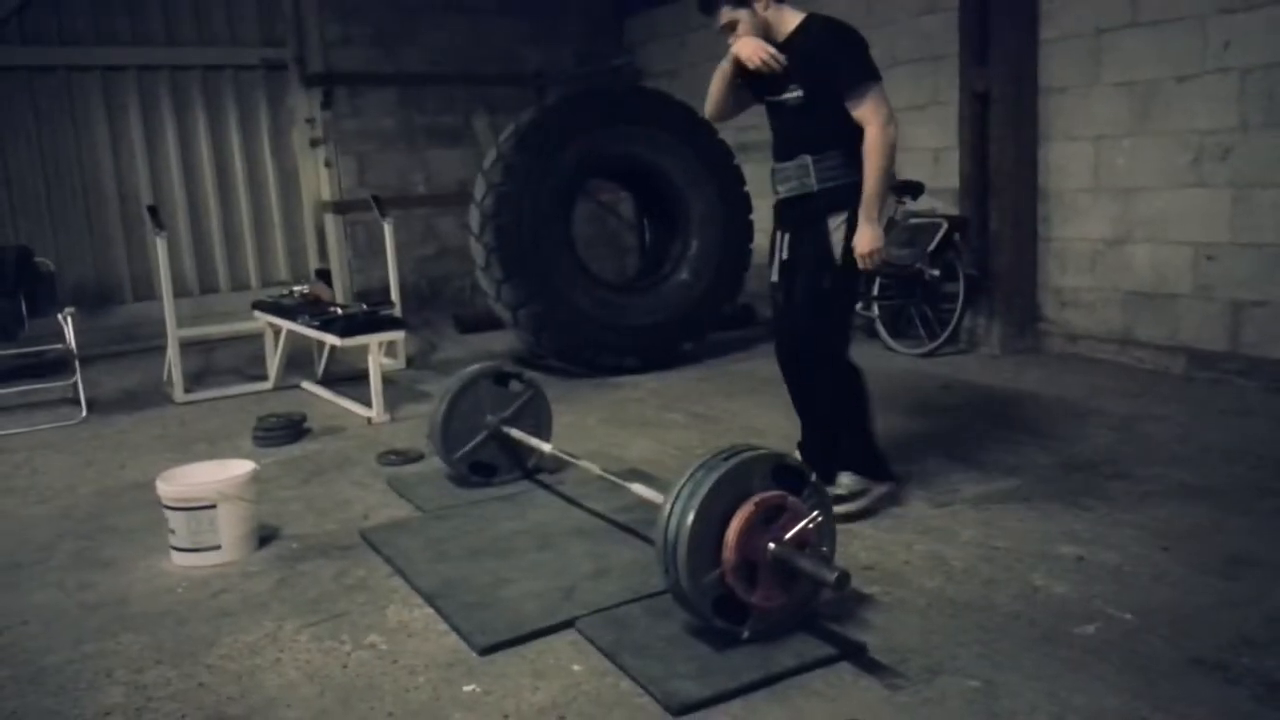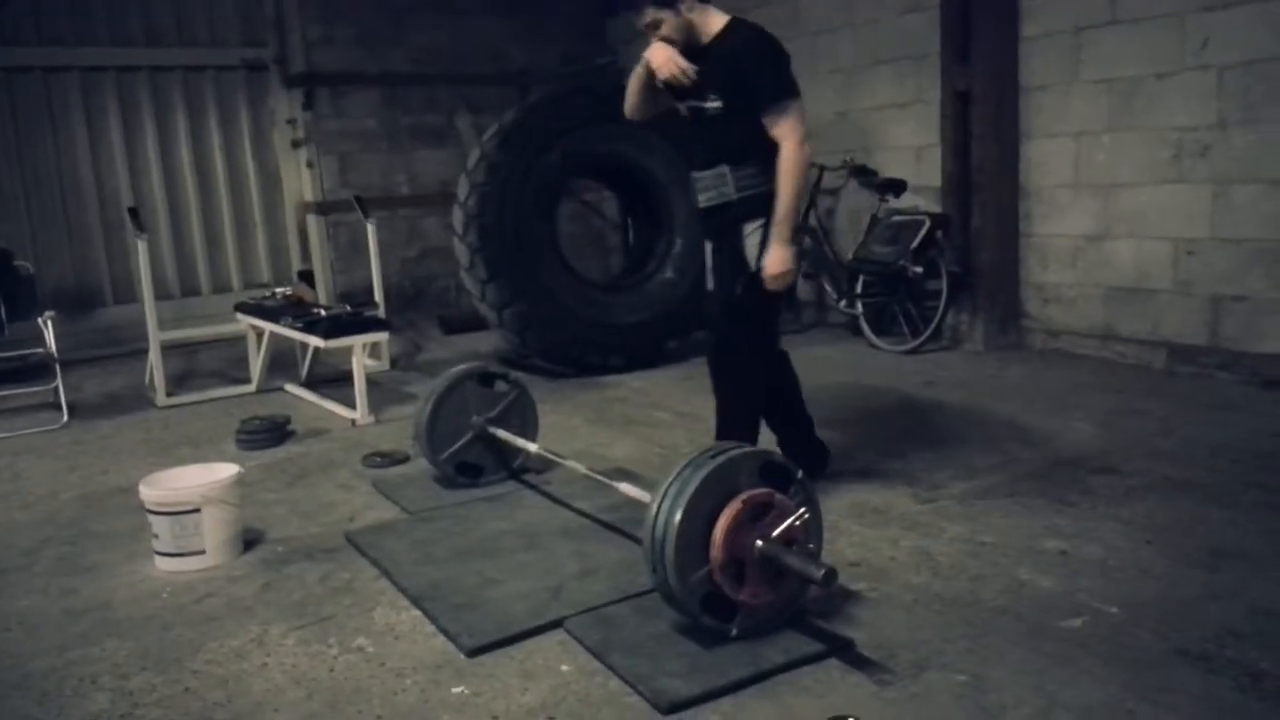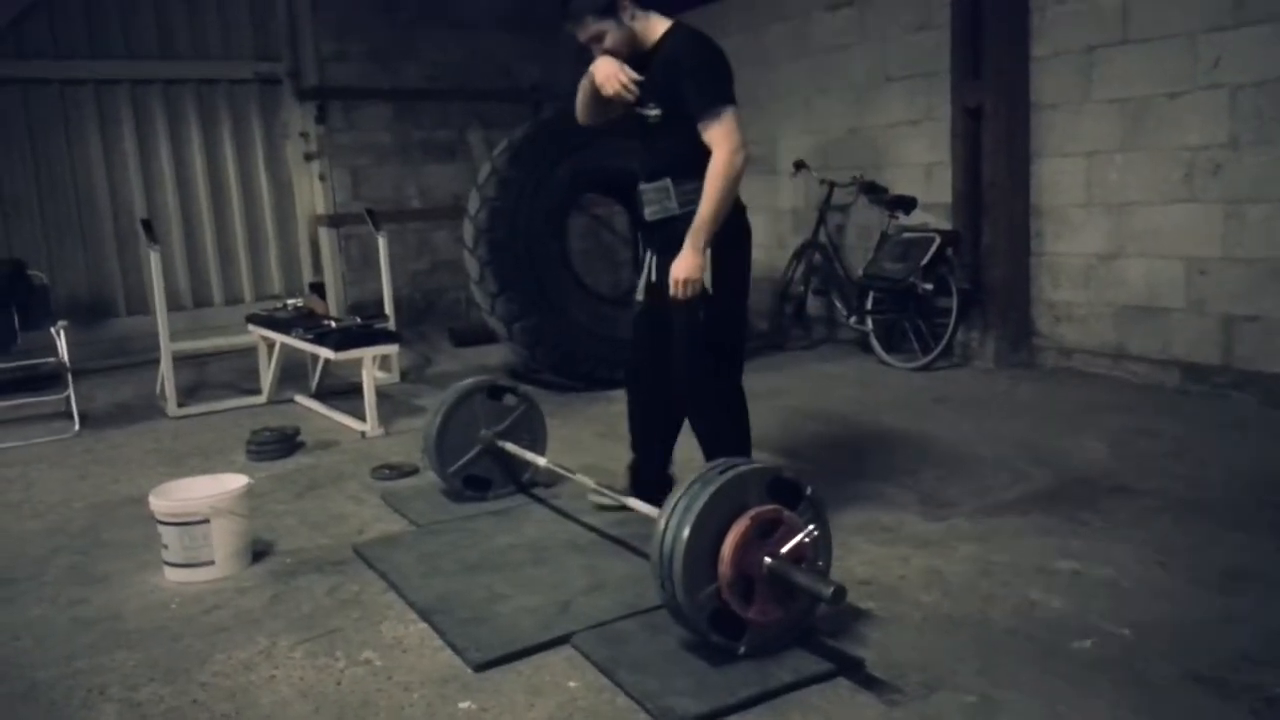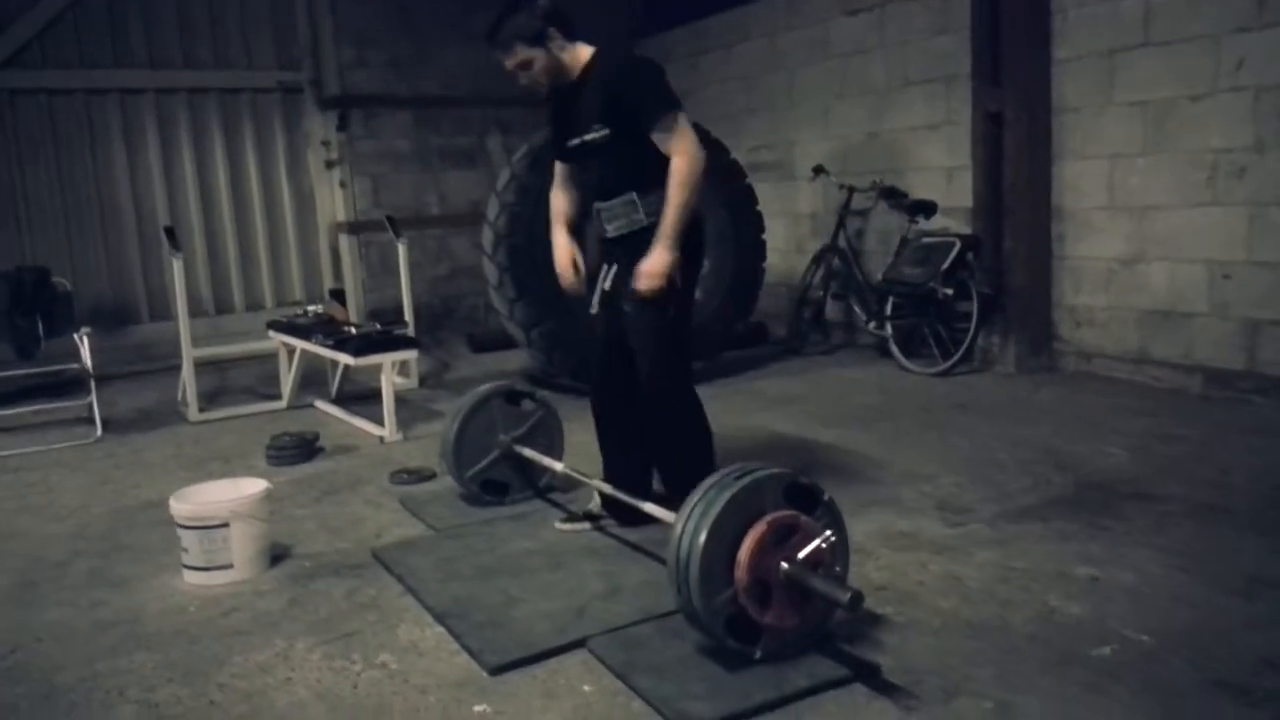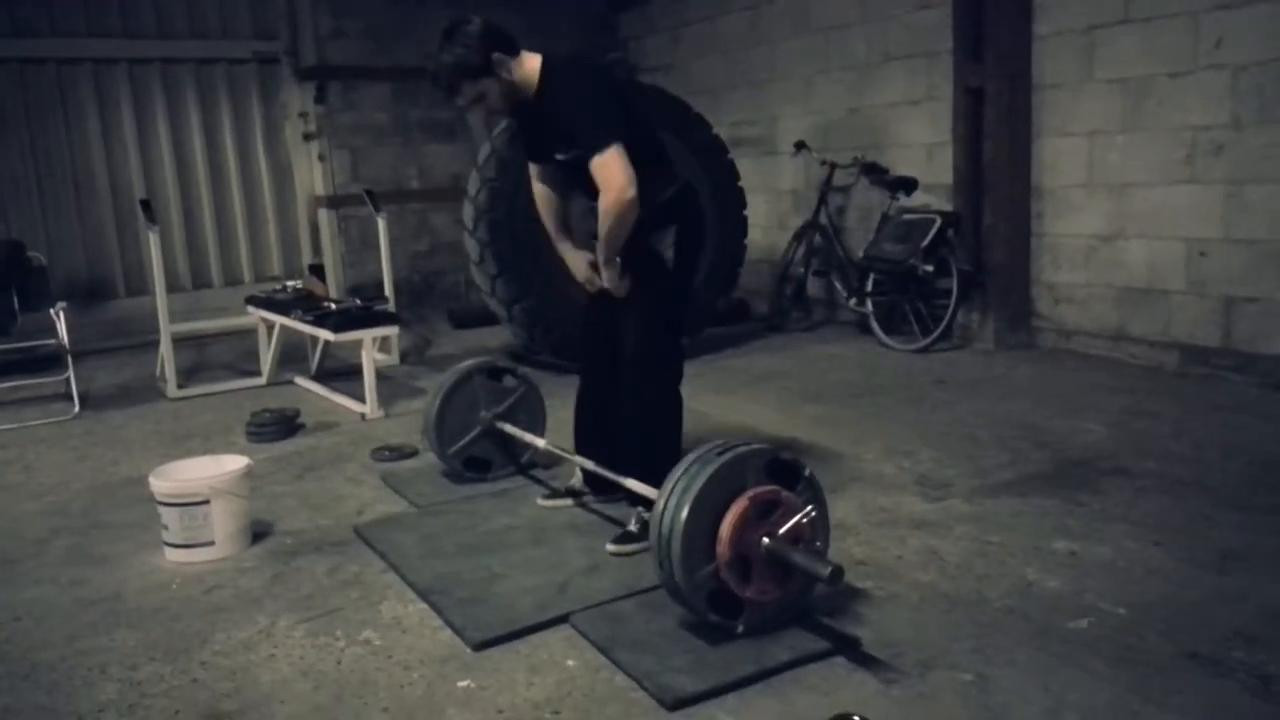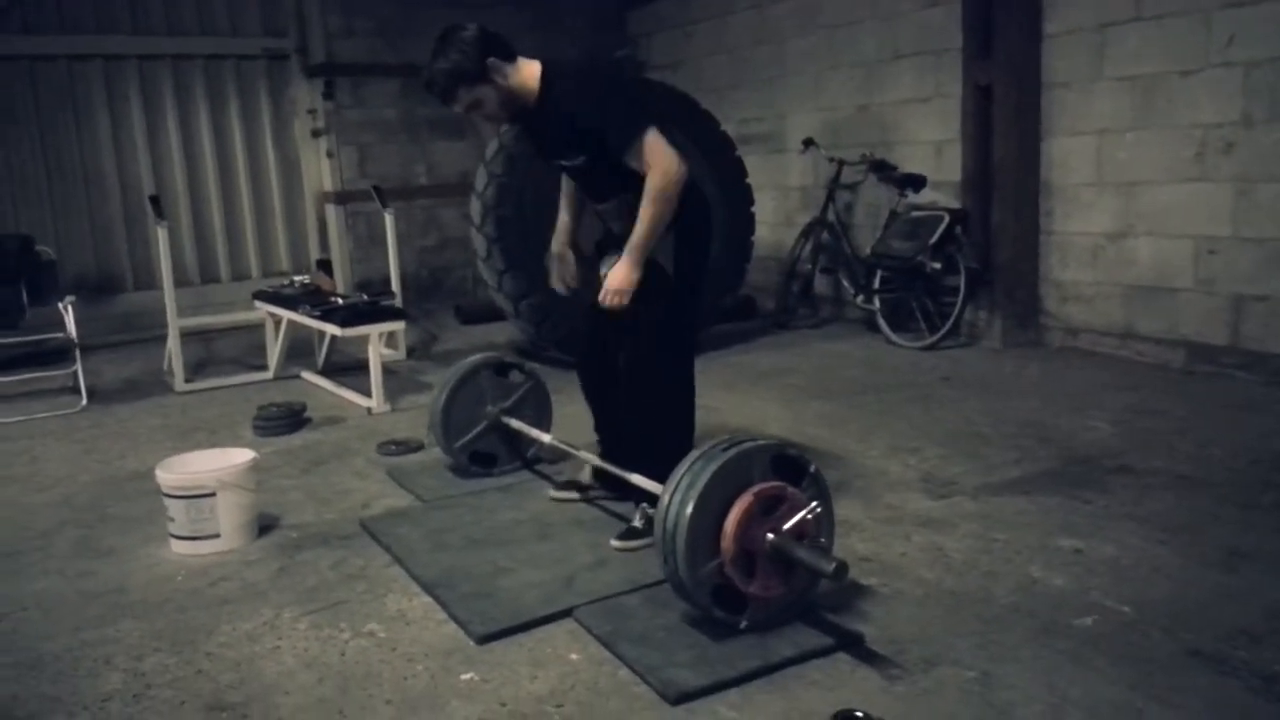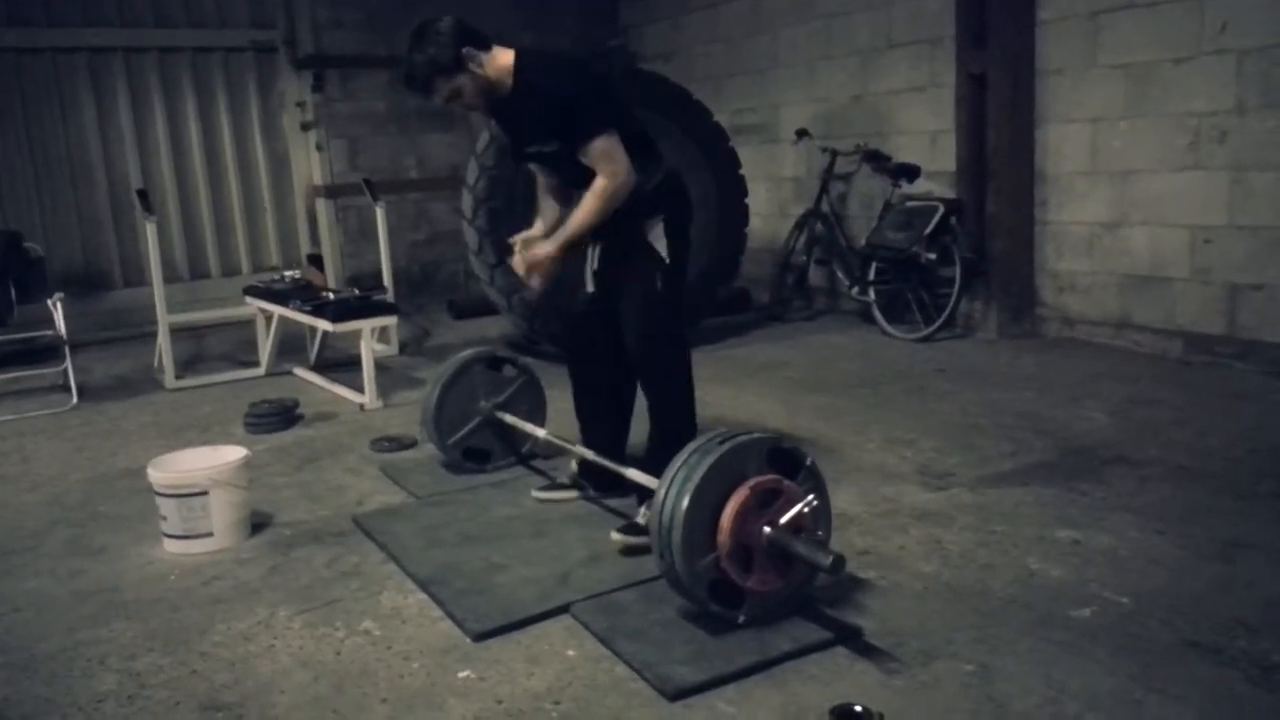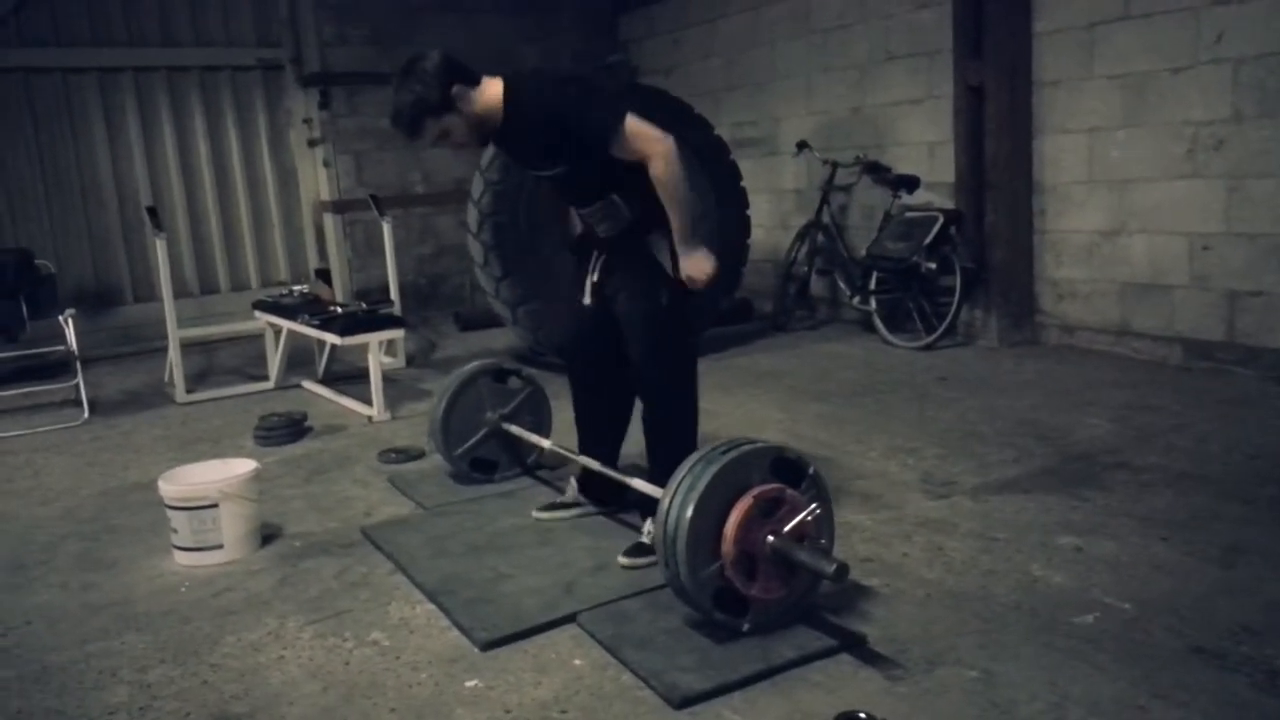
dt=0.5s
person 1, frame 1
right shoulder: (767, 59)
left elbow: (879, 125)
right elbow: (716, 111)
left wrist: (869, 219)
right wrist: (735, 56)
left hip: (833, 215)
right hip: (792, 216)
left knee: (819, 342)
right knee: (794, 344)
left ankle: (864, 469)
right ankle: (821, 458)
person 1, frame 2
left shoulder: (750, 49)
right shoulder: (687, 56)
left elbow: (795, 144)
right elbow: (636, 111)
left wrist: (782, 239)
right wrist: (649, 60)
left hip: (756, 223)
right hip: (723, 222)
left knee: (733, 350)
right knee: (756, 347)
right ankle: (804, 457)
person 1, frame 3
left shoulder: (689, 53)
right shoulder: (640, 61)
left elbow: (729, 152)
right elbow: (588, 117)
left wrist: (695, 249)
right wrist: (597, 70)
left hip: (703, 241)
right hip: (663, 238)
left knee: (705, 378)
right knee: (648, 369)
right ankle: (647, 484)
person 1, frame 4
left shoulder: (625, 74)
right shoulder: (562, 101)
left elbow: (689, 156)
right elbow: (566, 184)
left wrist: (665, 248)
right wrist: (559, 233)
left hip: (656, 248)
right hip: (613, 252)
left knee: (661, 379)
right knee: (609, 379)
right ankle: (624, 498)
person 1, frame 5
left shoulder: (576, 87)
right shoulder: (527, 104)
left elbow: (621, 192)
right elbow: (544, 180)
left wrist: (608, 260)
right wrist: (567, 248)
left hip: (656, 225)
right hip: (616, 231)
left knee: (645, 364)
right knee: (598, 356)
left ankle: (656, 501)
right ankle: (602, 473)
person 1, frame 6
left shoulder: (581, 92)
right shoulder: (530, 112)
left elbow: (667, 169)
left wrist: (633, 263)
right wrist: (560, 240)
left hip: (665, 233)
right hip: (621, 231)
left knee: (650, 363)
right knee: (597, 354)
left ankle: (663, 499)
right ankle: (616, 468)
person 1, frame 7
left shoulder: (556, 80)
right shoulder: (505, 104)
left elbow: (618, 174)
left wrist: (555, 247)
right wrist: (542, 230)
left hip: (649, 214)
right hip: (604, 220)
left knee: (652, 351)
right knee: (587, 344)
right ankle: (600, 470)
person 1, frame 8
left shoulder: (547, 100)
right shoulder: (503, 123)
left elbow: (659, 148)
left wrist: (689, 246)
right wrist: (585, 253)
left hip: (650, 234)
right hip: (606, 242)
left knee: (656, 368)
right knee: (586, 355)
right ankle: (598, 487)
